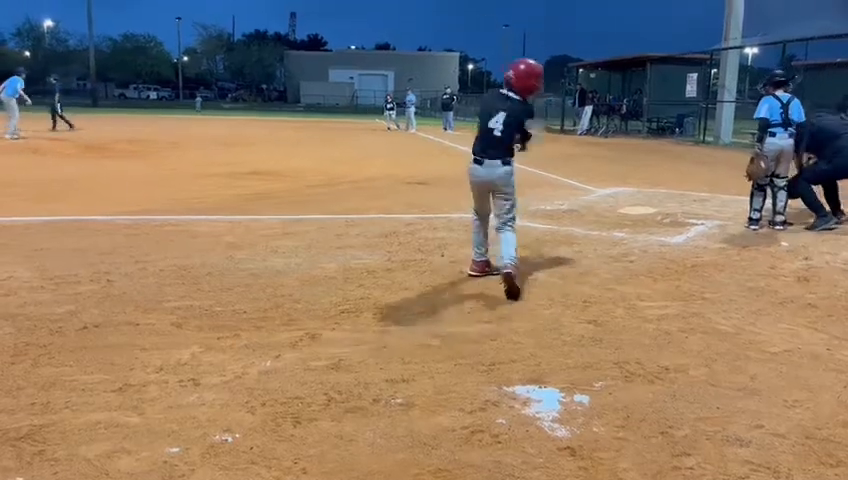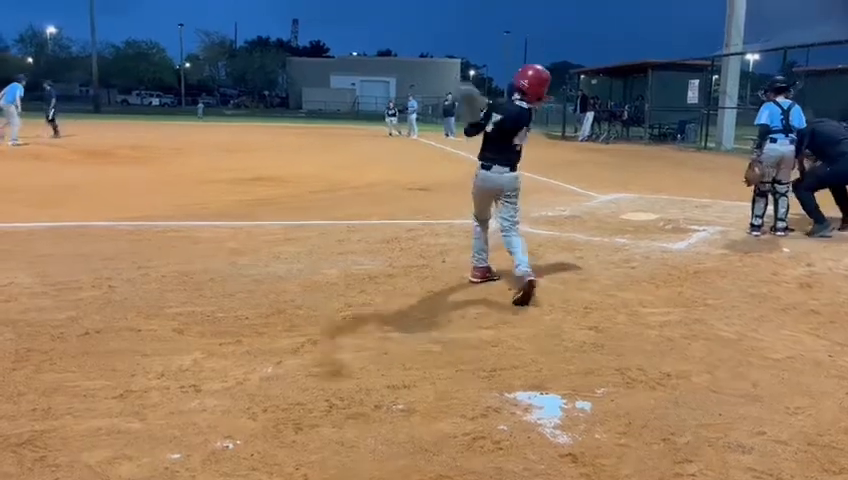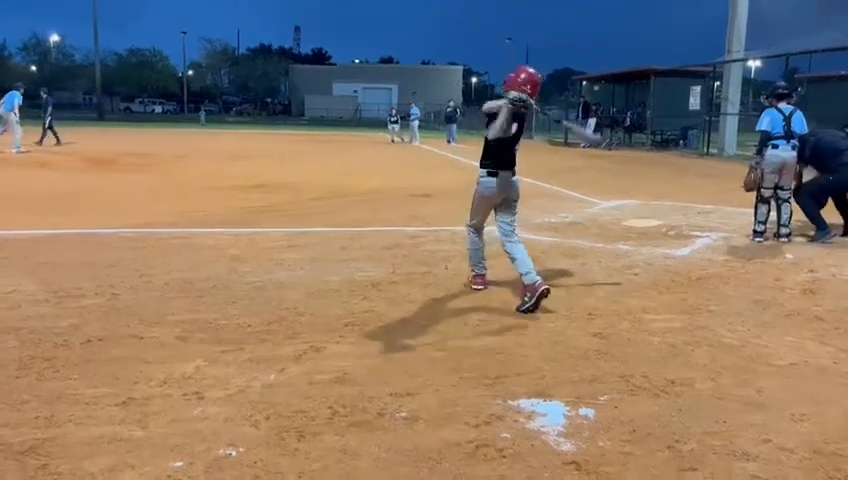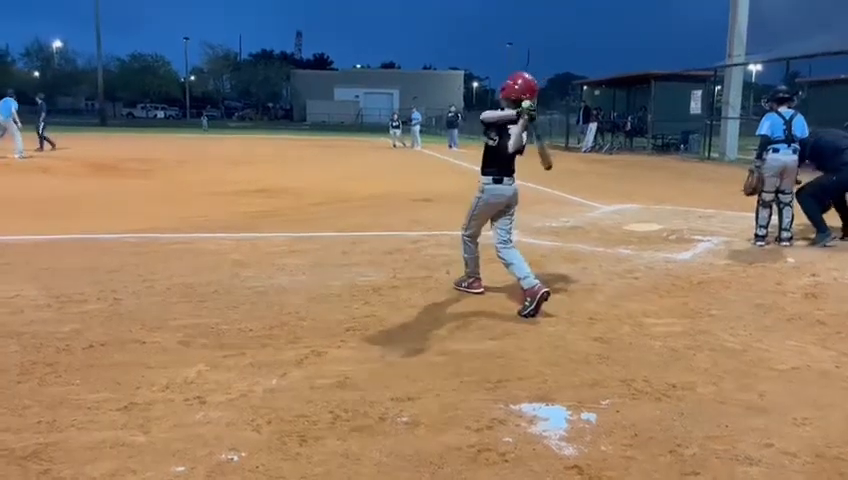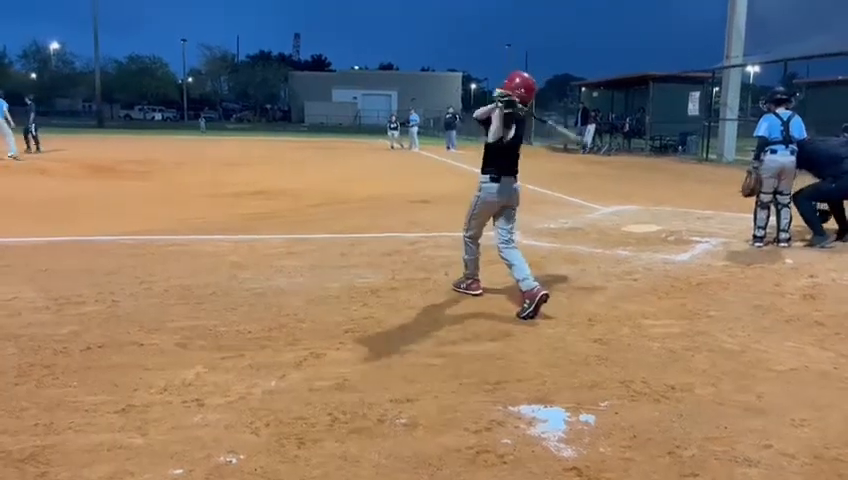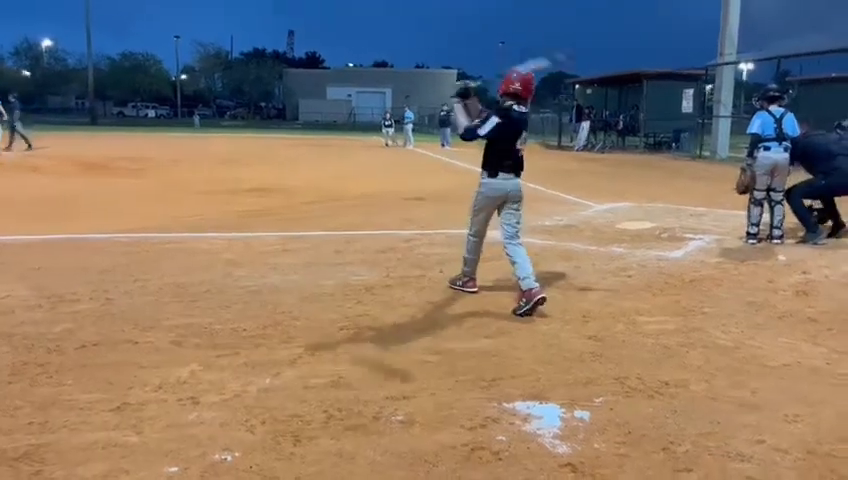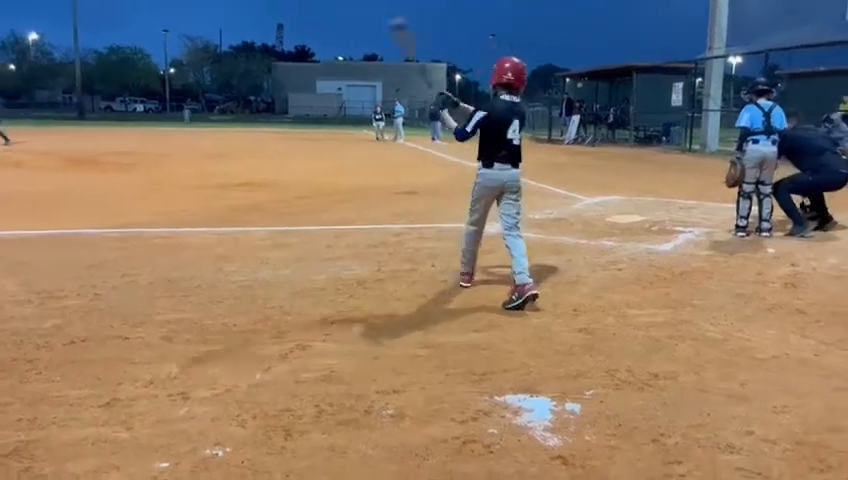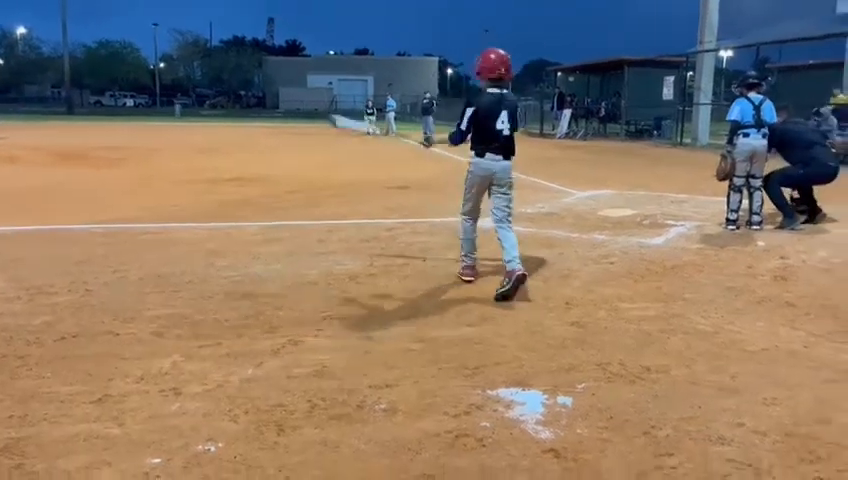
dt=0.2s
person 1, frame 1
left shoulder: (492, 97)
right shoulder: (526, 109)
left hip: (478, 167)
right hip: (503, 170)
left knee: (480, 214)
right knee: (506, 224)
left ankle: (479, 262)
right ankle: (508, 265)
person 1, frame 2
left shoulder: (504, 110)
right shoulder: (527, 112)
left elbow: (471, 131)
left hip: (486, 172)
right hip: (510, 176)
left knee: (480, 219)
right knee: (510, 229)
left ankle: (480, 268)
right ankle: (524, 273)
person 1, frame 3
left shoulder: (515, 115)
right shoulder: (503, 107)
left elbow: (494, 136)
right elbow: (487, 107)
left wrist: (508, 106)
right wrist: (509, 103)
left hip: (491, 180)
right hip: (509, 181)
left knee: (475, 227)
right knee: (509, 236)
left ankle: (479, 274)
right ankle: (533, 282)
person 1, frame 4
left shoulder: (517, 121)
right shoulder: (505, 116)
left elbow: (513, 149)
right elbow: (484, 116)
left wrist: (521, 119)
right wrist: (513, 113)
left hip: (492, 187)
right hip: (508, 188)
left knee: (469, 234)
right knee: (504, 243)
left ankle: (472, 279)
right ankle: (532, 286)
person 1, frame 5
left shoulder: (511, 118)
right shoulder: (507, 114)
left elbow: (494, 140)
right elbow: (478, 115)
left wrist: (499, 109)
right wrist: (496, 106)
left hip: (492, 186)
right hip: (510, 187)
left knee: (471, 235)
right knee: (506, 243)
left ankle: (471, 280)
right ankle: (531, 288)
person 1, frame 6
left shoulder: (504, 114)
right shoulder: (522, 116)
left elbow: (468, 134)
right elbow: (487, 119)
left wrist: (458, 103)
right wrist: (469, 99)
left hip: (493, 181)
right hip: (514, 183)
left knee: (476, 233)
right knee: (512, 239)
left ankle: (467, 278)
right ankle: (531, 288)
person 1, frame 7
left shoulder: (491, 107)
right shoulder: (519, 108)
left elbow: (462, 135)
left wrist: (444, 113)
right wrist: (458, 104)
left hip: (489, 172)
right hip: (513, 174)
left knee: (475, 225)
right knee: (512, 230)
left ankle: (467, 272)
right ankle: (524, 283)
person 1, frame 8
left shoulder: (477, 102)
right shoulder: (513, 101)
left elbow: (459, 136)
left hip: (481, 162)
right hip: (505, 164)
left knee: (469, 215)
right knee: (503, 219)
left ankle: (468, 266)
right ankle: (514, 268)
person 2, frame 1
left shoulder: (767, 100)
right shoulder: (795, 101)
left elbow: (763, 123)
left wrist: (758, 144)
right wrist: (795, 148)
left hip: (770, 141)
right hip: (788, 142)
left knee: (760, 181)
right knee: (781, 182)
left ankle: (754, 219)
right ankle: (779, 220)
person 2, frame 2
left shoulder: (768, 106)
right shoulder: (795, 108)
left elbow: (763, 129)
left wrist: (757, 151)
right wrist: (797, 154)
left hip: (771, 147)
right hip: (789, 148)
left knee: (762, 187)
right knee: (782, 188)
left ankle: (756, 225)
right ankle: (781, 226)
person 2, frame 3
left shoulder: (769, 112)
right shoulder: (797, 113)
left elbow: (764, 135)
left wrist: (757, 156)
right wrist: (799, 161)
left hip: (772, 153)
right hip: (791, 154)
left knee: (765, 193)
right knee: (785, 194)
left ankle: (759, 232)
right ankle: (784, 232)
person 2, frame 4
left shoulder: (770, 116)
right shoulder: (798, 117)
left elbow: (764, 139)
left wrist: (757, 159)
right wrist: (799, 163)
left hip: (773, 157)
right hip: (792, 158)
left knee: (766, 197)
right knee: (786, 198)
left ankle: (761, 235)
right ankle: (785, 236)
person 2, frame 5
left shoulder: (768, 118)
right shoulder: (796, 119)
left elbow: (762, 141)
left wrist: (755, 160)
right wrist: (797, 165)
left hip: (771, 158)
right hip: (790, 159)
left knee: (764, 198)
right knee: (784, 199)
left ankle: (759, 236)
right ankle: (783, 237)
person 2, frame 6
left shoulder: (760, 115)
right shoulder: (789, 116)
left elbow: (755, 138)
left wrist: (749, 158)
right wrist: (791, 162)
left hip: (764, 155)
right hip: (783, 156)
left knee: (757, 195)
right knee: (778, 196)
left ankle: (752, 233)
right ankle: (776, 234)
person 2, frame 7
left shoulder: (749, 108)
right shoulder: (777, 109)
left elbow: (744, 131)
left wrist: (738, 151)
right wrist: (778, 155)
left hip: (753, 148)
right hip: (771, 149)
left knee: (746, 188)
right knee: (766, 189)
left ankle: (741, 226)
right ankle: (765, 227)
person 2, frame 8
left shoulder: (740, 102)
right shoulder: (767, 103)
left elbow: (734, 125)
left wrist: (729, 144)
right wrist: (768, 148)
left hip: (743, 141)
right hip: (761, 142)
left knee: (737, 181)
right knee: (757, 182)
left ankle: (732, 219)
right ankle: (755, 220)
